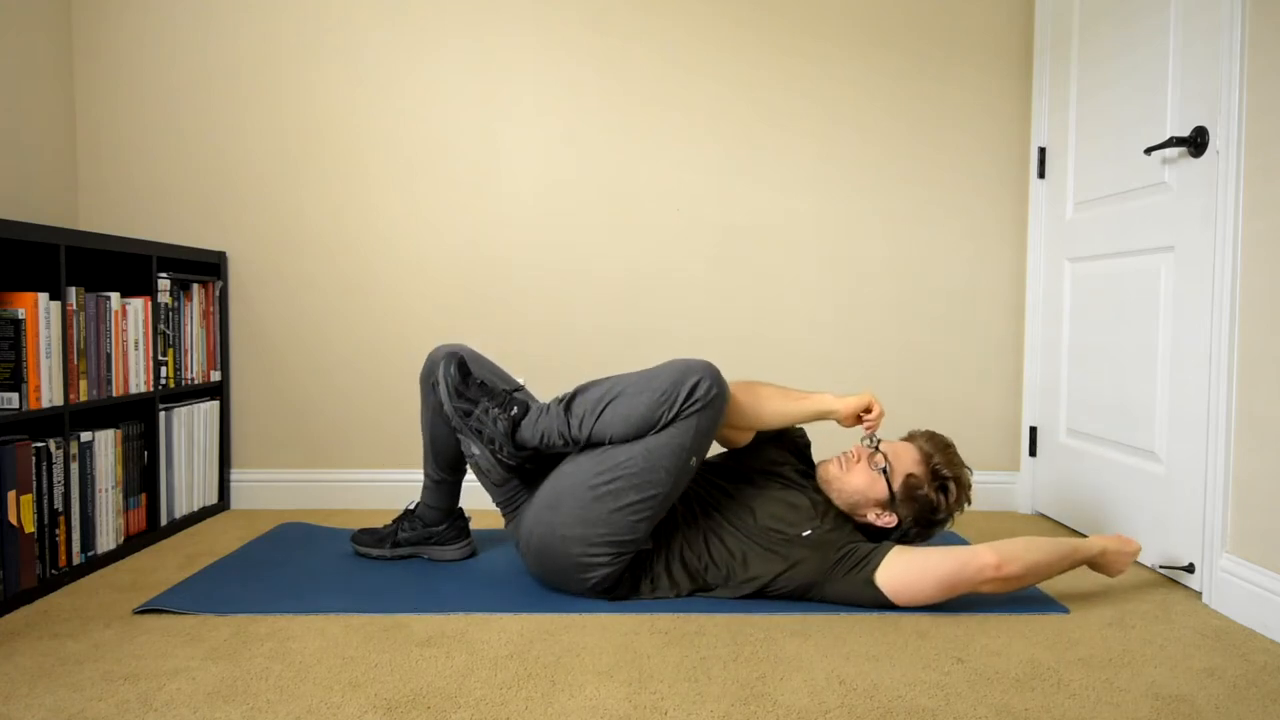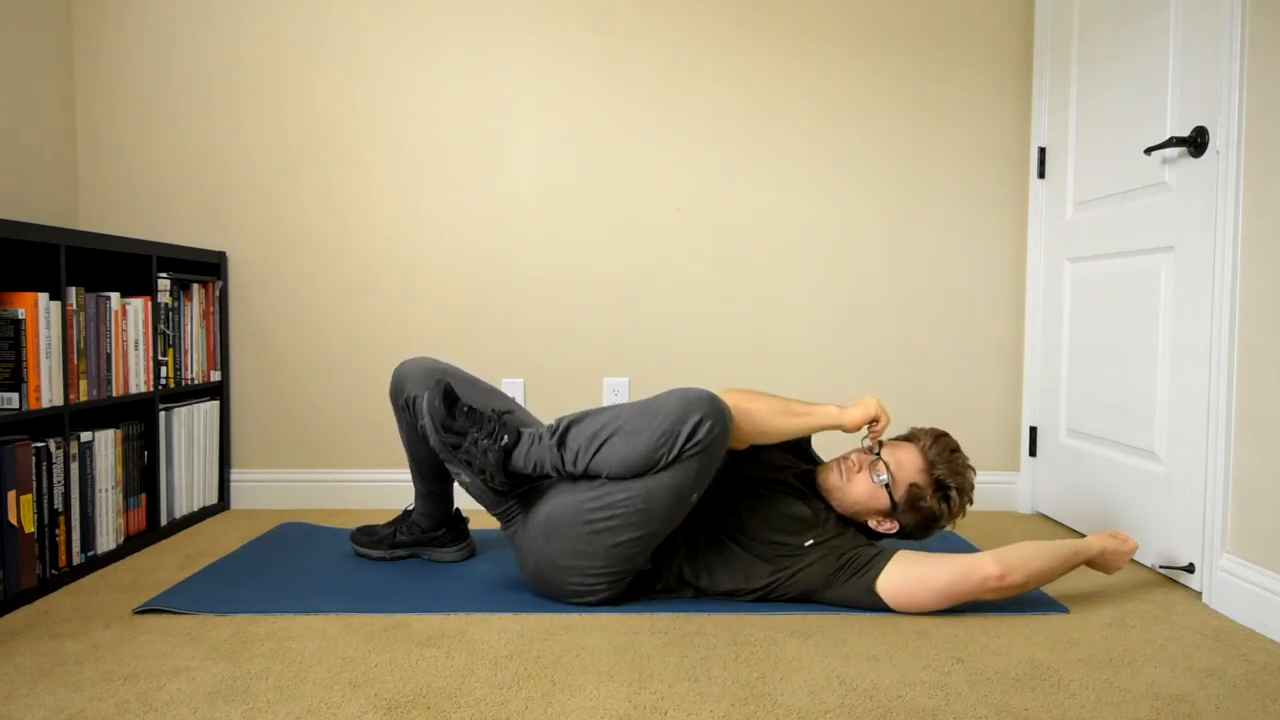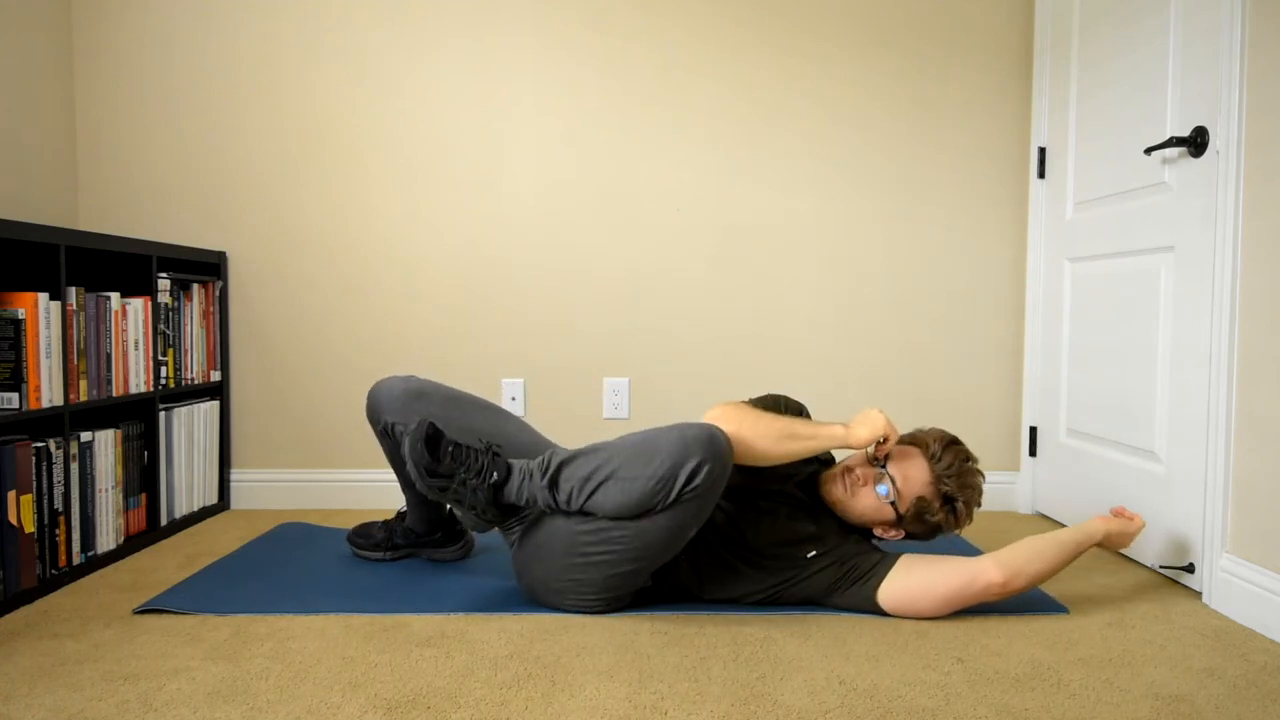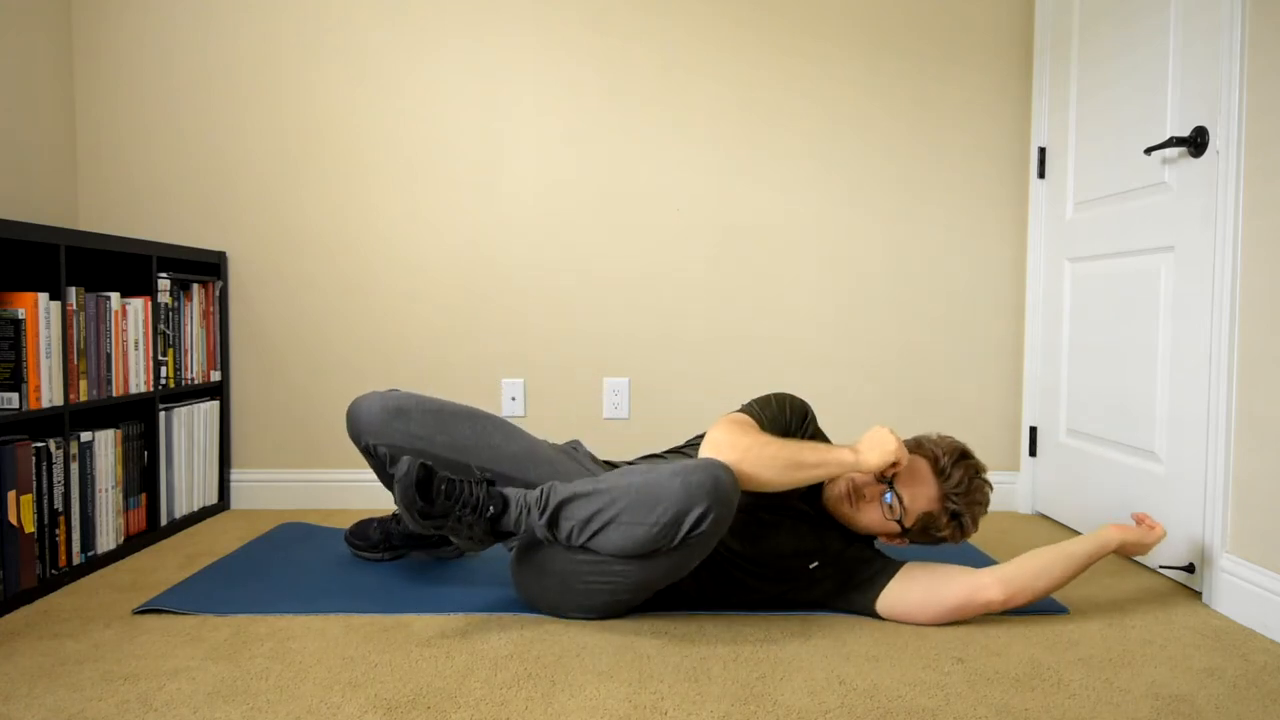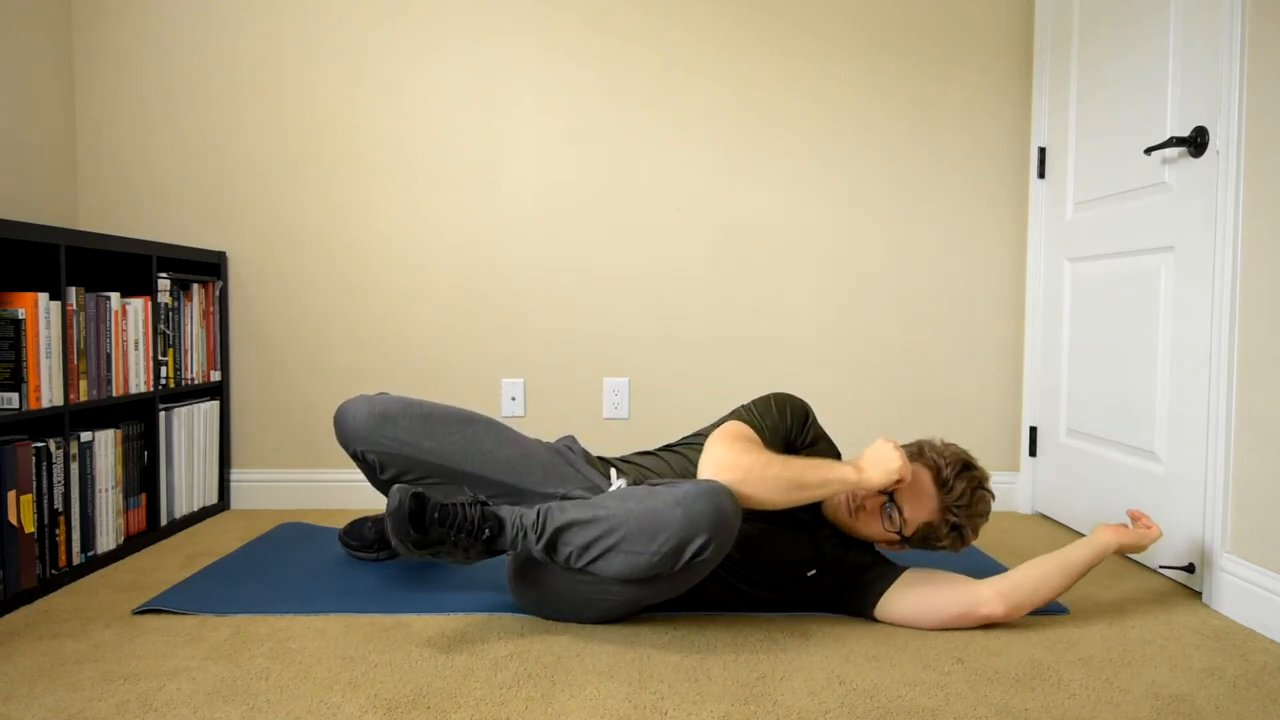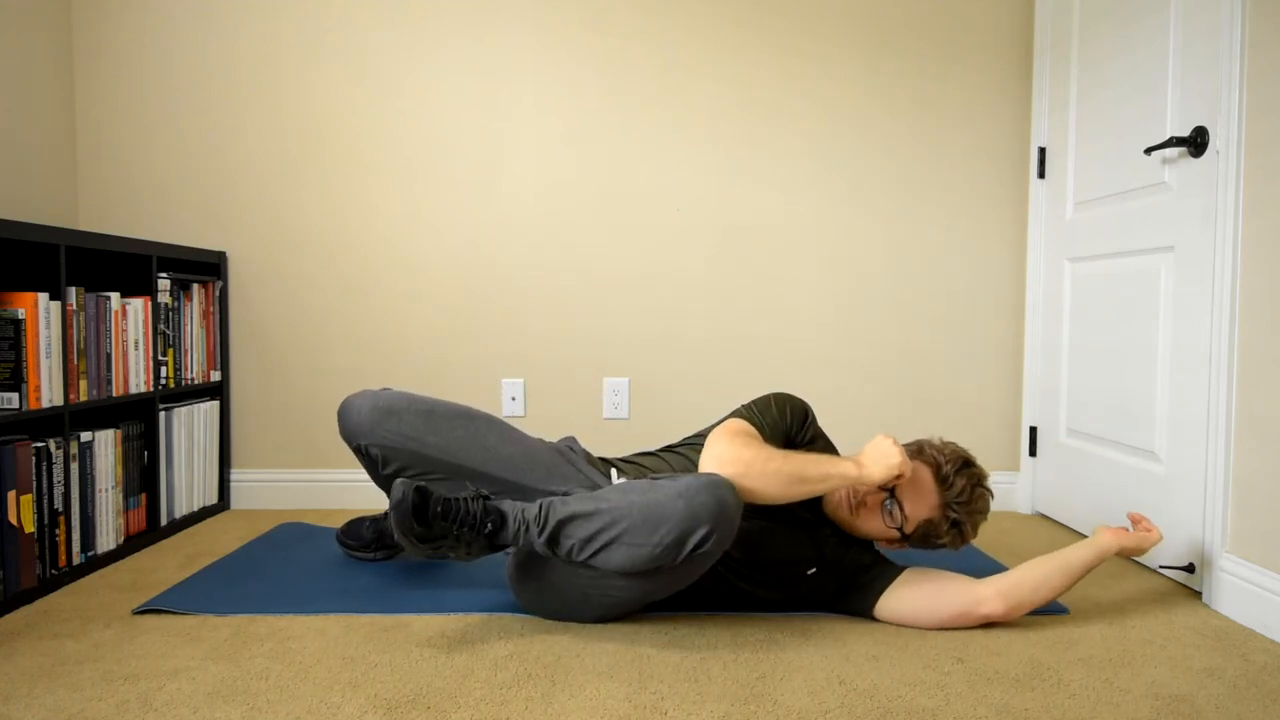
dt=0.4s
person 1, frame 1
left shoulder: (843, 556)
right shoulder: (786, 456)
left elbow: (986, 566)
right elbow: (726, 410)
right wrist: (831, 404)
left hip: (576, 552)
right hip: (549, 507)
left knee: (692, 380)
right knee: (449, 364)
left ankle: (514, 430)
right ankle: (437, 525)
person 1, frame 2
left shoulder: (844, 556)
right shoulder: (790, 450)
left elbow: (987, 572)
right elbow: (729, 410)
right wrist: (839, 415)
left hip: (573, 564)
right hip: (551, 504)
left knee: (693, 414)
right knee: (420, 380)
left ankle: (507, 454)
right ankle: (434, 528)
person 1, frame 3
left shoulder: (844, 560)
right shoulder: (787, 416)
left elbow: (990, 573)
right elbow: (722, 420)
right wrist: (842, 432)
left hip: (572, 575)
right hip: (560, 498)
left knee: (697, 453)
right knee: (397, 399)
left ankle: (498, 487)
right ankle: (433, 529)
person 1, frame 4
left shoulder: (847, 567)
right shoulder: (790, 418)
left elbow: (994, 587)
right elbow: (722, 447)
right wrist: (852, 455)
left hip: (570, 579)
right hip: (579, 483)
left knee: (703, 492)
right knee: (376, 418)
left ankle: (494, 515)
right ankle: (427, 527)
person 1, frame 5
left shoulder: (848, 568)
right shoulder: (790, 419)
left elbow: (990, 601)
right elbow: (722, 463)
right wrist: (853, 471)
left hip: (566, 583)
right hip: (577, 479)
left knee: (705, 515)
right knee: (364, 421)
left ankle: (490, 532)
right ankle: (418, 521)
person 1, frame 6
left shoulder: (845, 567)
right shoulder: (789, 420)
left elbow: (989, 601)
right elbow: (722, 457)
right wrist: (854, 463)
left hip: (567, 584)
right hip: (579, 479)
left knee: (707, 506)
right knee: (369, 416)
left ankle: (490, 525)
right ankle: (415, 524)
